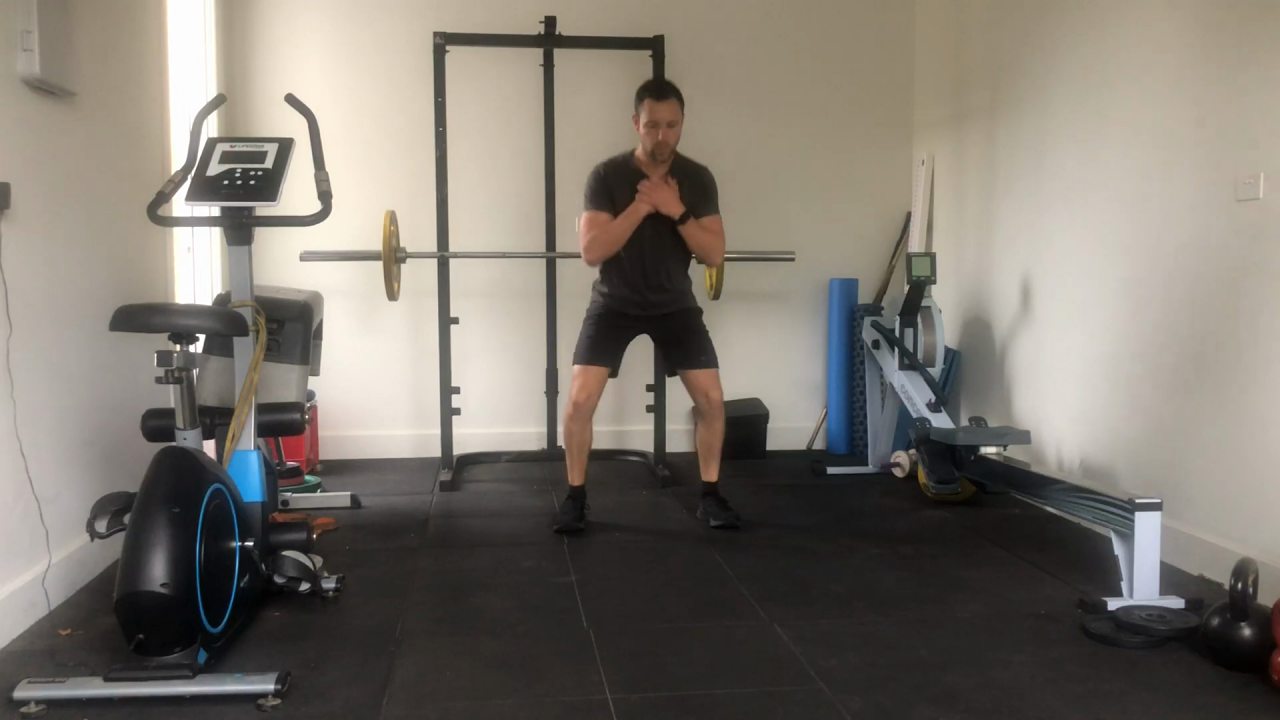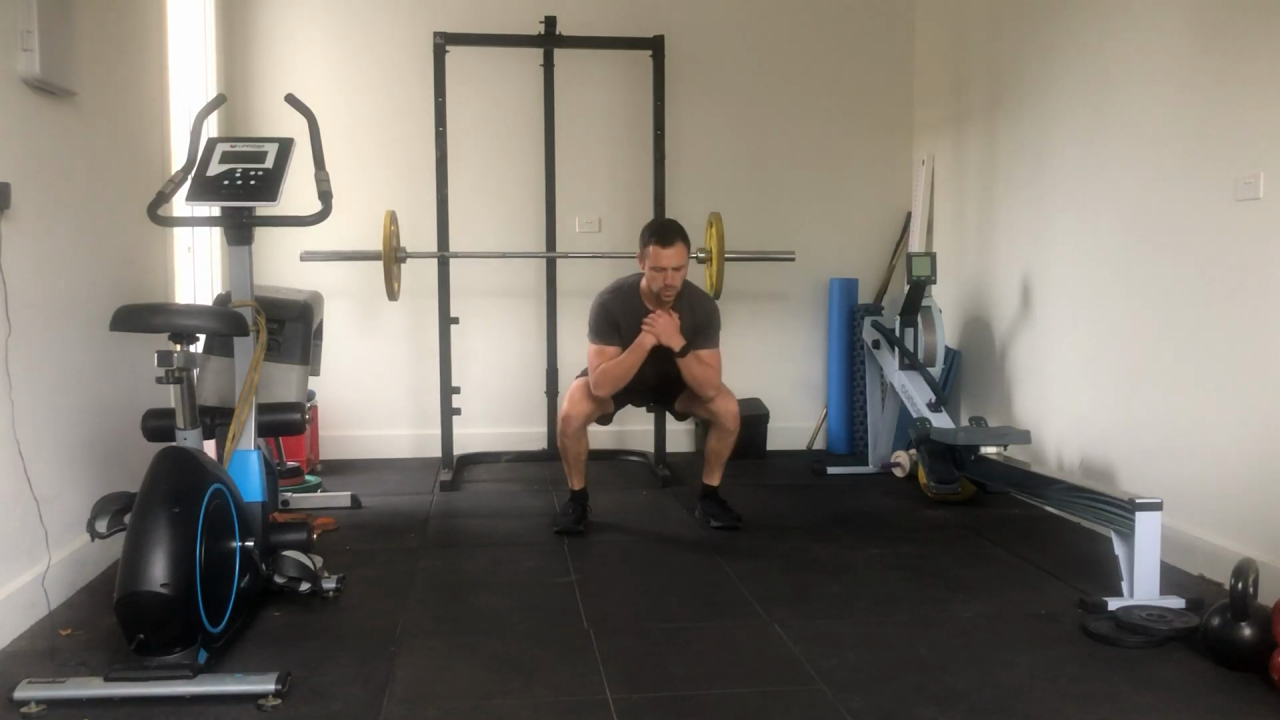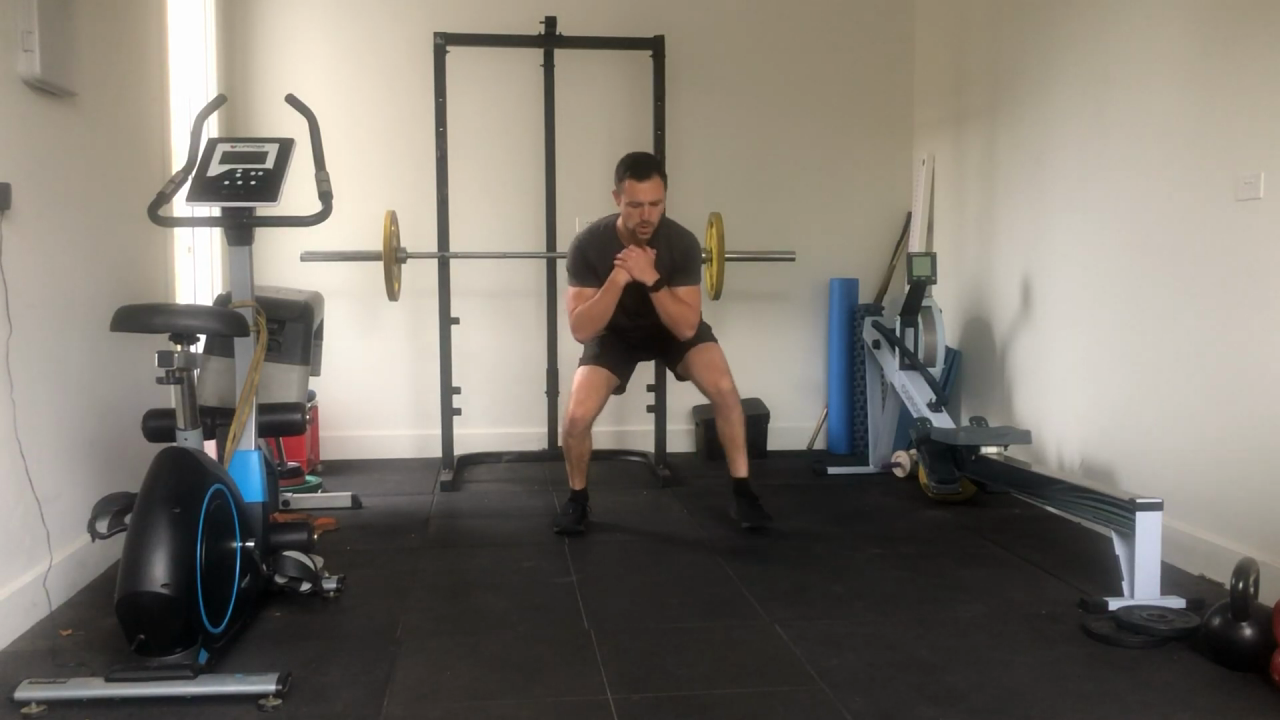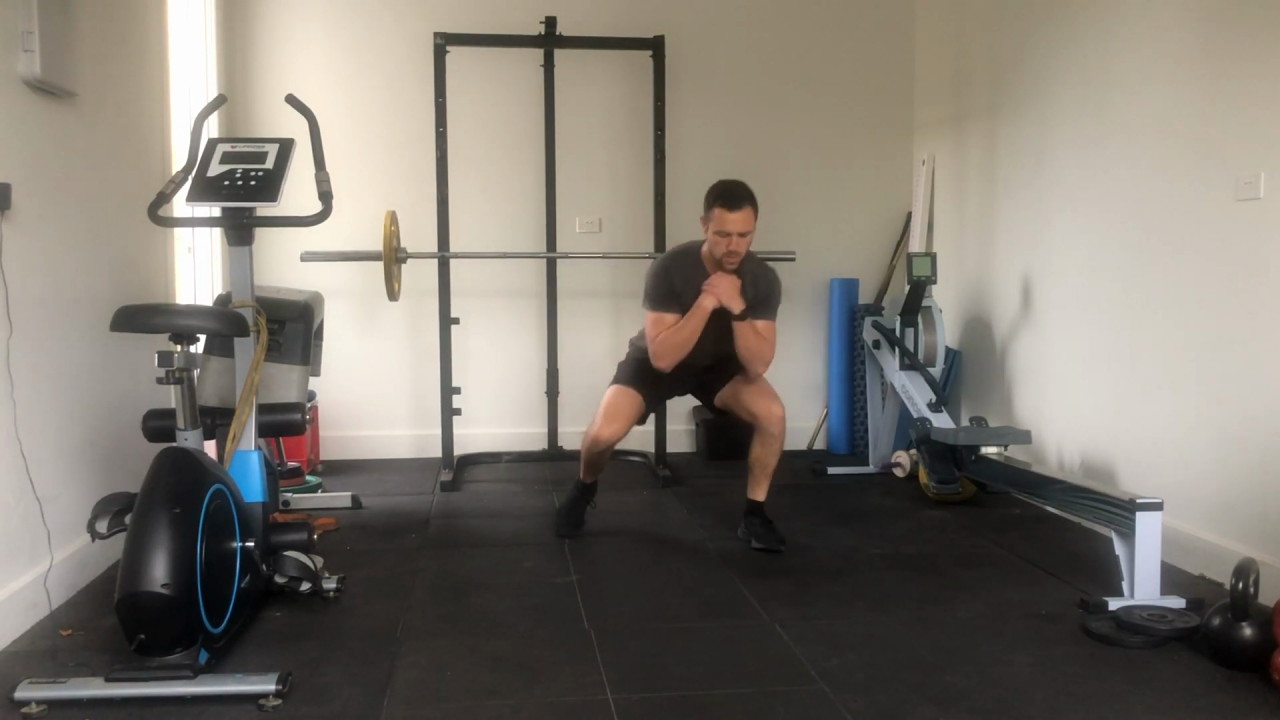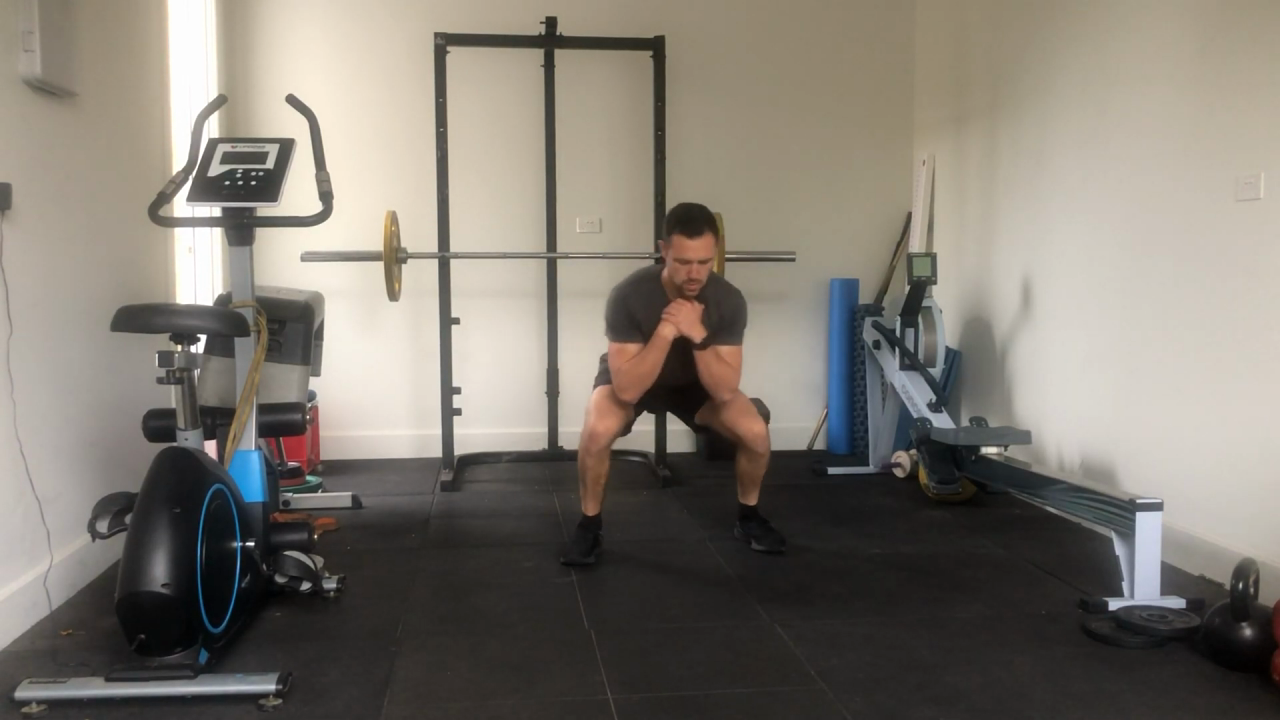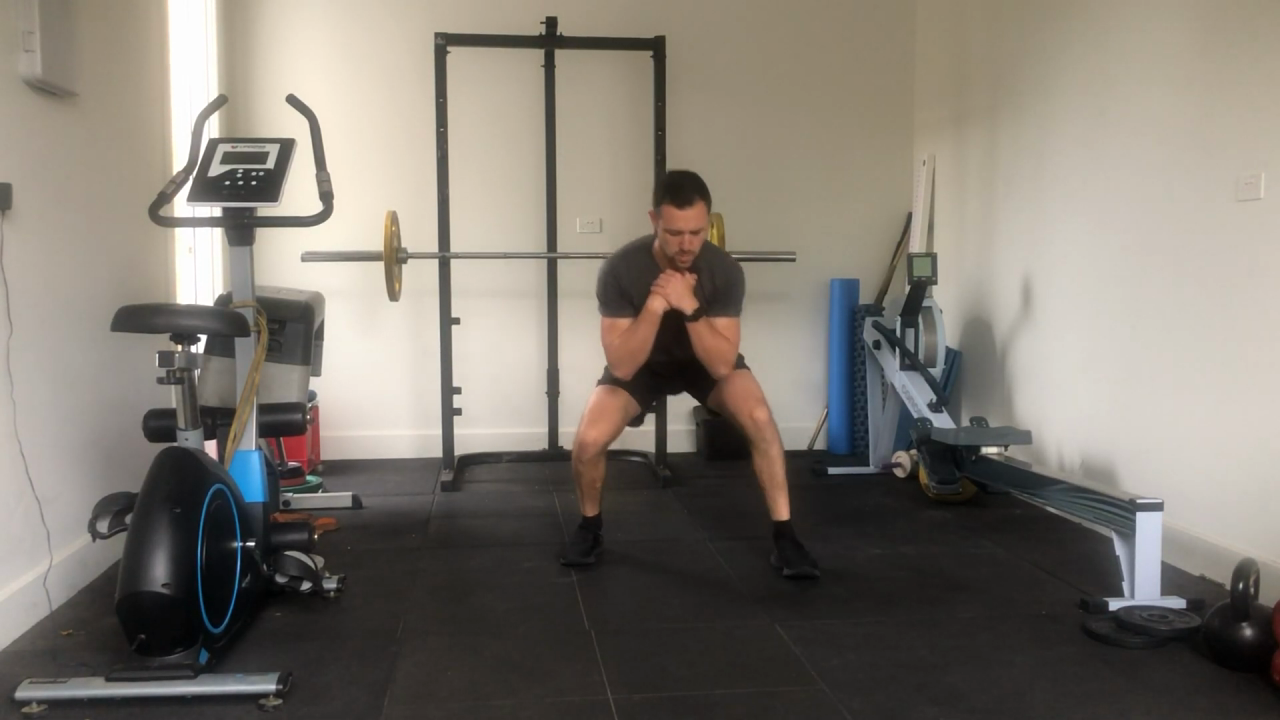
dt=0.5s
person 1, frame 1
left shoulder: (698, 178)
right shoulder: (607, 175)
left elbow: (714, 255)
right elbow: (591, 251)
left wrist: (677, 212)
right wrist: (640, 205)
left hip: (675, 305)
right hip: (615, 302)
left knee: (710, 397)
right knee: (580, 399)
left ankle: (710, 495)
right ankle: (575, 496)
person 1, frame 2
left shoulder: (702, 307)
right shoulder: (610, 303)
left elbow: (709, 389)
right elbow: (600, 386)
left wrist: (678, 345)
right wrist: (645, 341)
left hip: (674, 377)
right hip: (618, 376)
left knee: (728, 411)
right knee: (572, 414)
left ankle: (709, 496)
right ankle: (577, 499)
person 1, frame 3
left shoulder: (682, 242)
right shoulder: (588, 245)
left elbow: (687, 328)
right elbow: (581, 331)
left wrist: (652, 280)
right wrist: (617, 277)
left hip: (672, 326)
right hip: (617, 331)
left knee: (723, 389)
right knee: (577, 415)
left ankle: (741, 490)
right ankle: (577, 499)
person 1, frame 4
left shoulder: (764, 279)
right shoulder: (669, 269)
left elbow: (758, 366)
right elbow: (662, 359)
left wrist: (738, 307)
right wrist: (705, 304)
left hip: (716, 363)
right hip: (656, 359)
left knee: (772, 415)
right knee: (602, 435)
left ankle: (754, 514)
right ankle: (585, 487)
person 1, frame 5
left shoulder: (728, 301)
right shoulder: (629, 296)
left elbow: (725, 392)
right elbow: (628, 391)
left wrist: (698, 335)
right wrist: (663, 333)
left hip: (693, 380)
right hip: (631, 377)
left knee: (755, 434)
right knee: (598, 431)
left ankle: (748, 516)
right ankle: (590, 526)
person 1, frame 6
left shoulder: (724, 270)
right shoulder: (620, 270)
left elbow: (723, 366)
right elbow: (621, 367)
left wrist: (690, 308)
right wrist: (654, 306)
left hip: (704, 357)
right hip: (642, 362)
left knee: (759, 419)
right knee: (588, 441)
left ankle: (784, 535)
right ankle: (590, 525)
